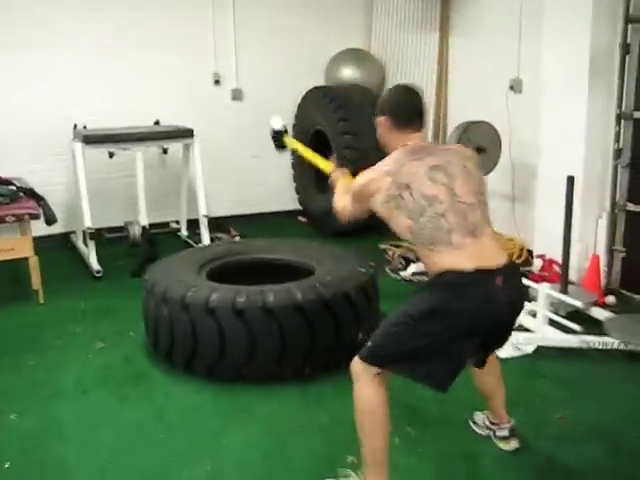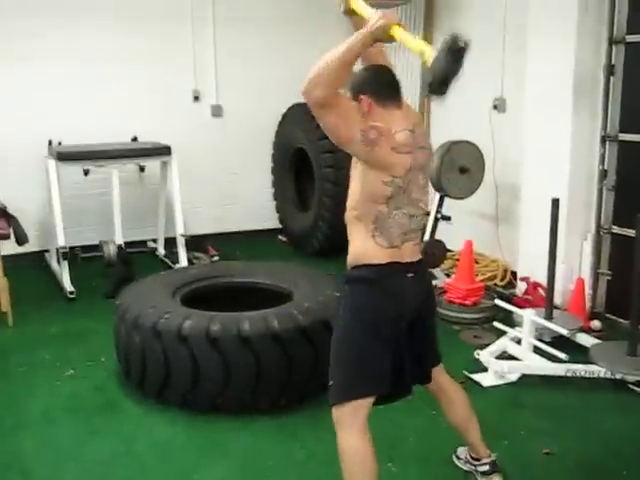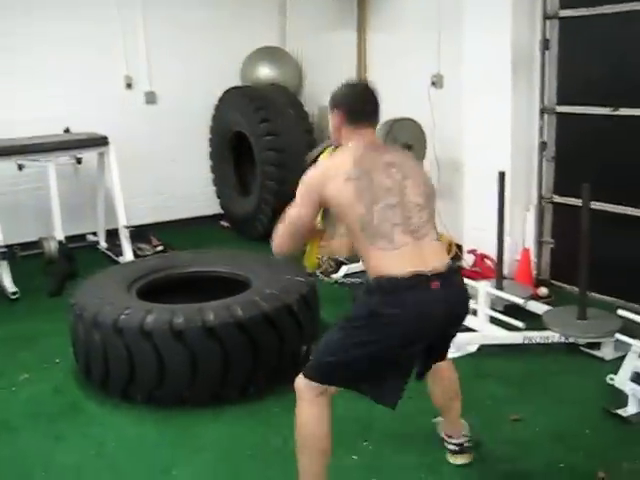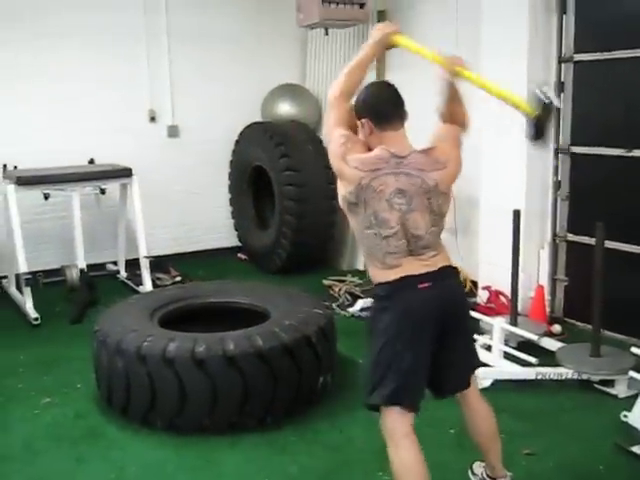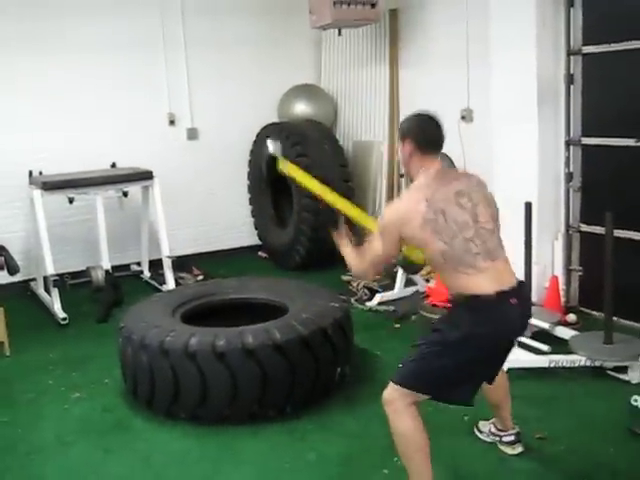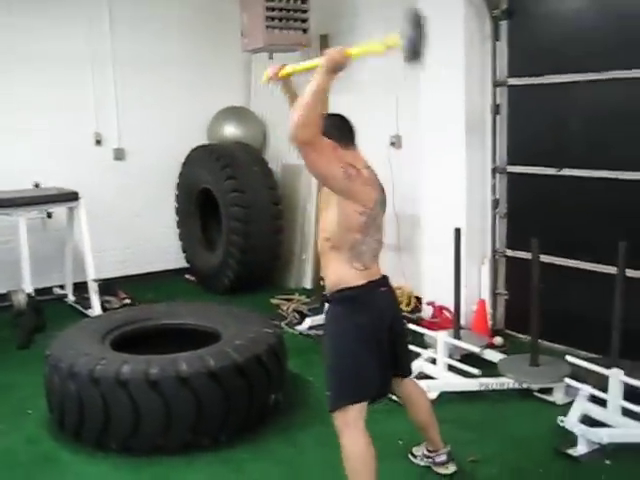
dt=0.7s
person 1, frame 1
left shoulder: (375, 179)
right shoulder: (462, 154)
left elbow: (345, 213)
left wrist: (340, 184)
left hip: (454, 292)
right hip: (506, 285)
left knee: (365, 369)
right knee: (478, 345)
right ankle: (501, 425)
person 1, frame 2
left shoulder: (381, 146)
right shoulder: (415, 129)
left elbow: (317, 92)
right elbow: (381, 77)
left wrist: (365, 34)
right wrist: (368, 34)
left hip: (374, 286)
right hip: (415, 280)
left knee: (349, 415)
right knee: (434, 373)
person 1, frame 3
left shoulder: (326, 171)
right shoulder: (409, 161)
left elbow: (282, 246)
left wrist: (310, 232)
left hip: (398, 300)
right hip: (448, 289)
left knee: (310, 388)
right knee: (434, 355)
right ankle: (457, 436)
person 1, frame 4
left shoulder: (350, 168)
right shoulder: (440, 166)
left elbow: (336, 103)
right elbow: (455, 122)
left wrist: (372, 44)
right wrist: (451, 79)
left hip: (399, 301)
right hip: (446, 287)
left knee: (396, 422)
right knee: (467, 389)
person 1, frame 5
left shoulder: (401, 211)
right shoulder: (473, 184)
left elbow: (366, 271)
left wrist: (346, 247)
left hip: (479, 313)
right hip: (516, 301)
left knee: (397, 399)
right knee: (486, 362)
right ankle: (506, 432)
person 1, frame 6
left shoulder: (354, 181)
right shoulder: (360, 172)
left elbow: (302, 134)
right elbow: (312, 127)
left wrist: (325, 71)
right wrist: (286, 86)
left hip: (352, 306)
right hip: (380, 296)
left knee: (349, 419)
right knee: (402, 378)
